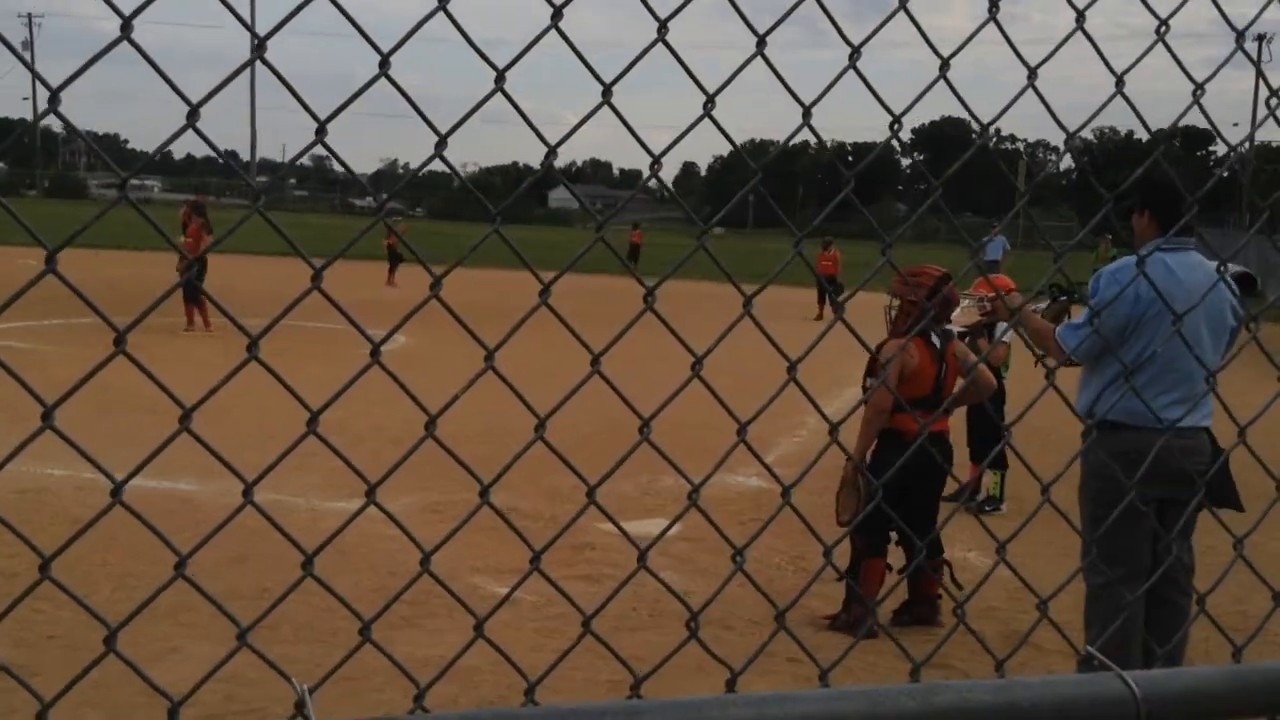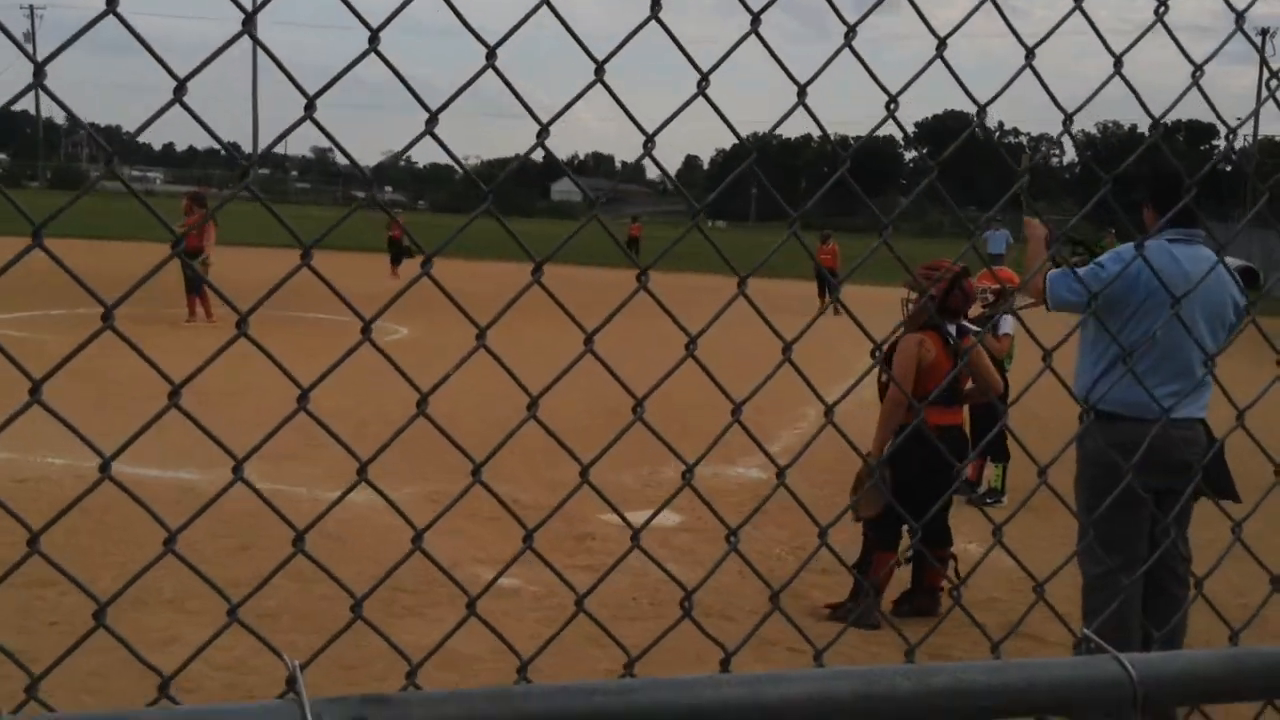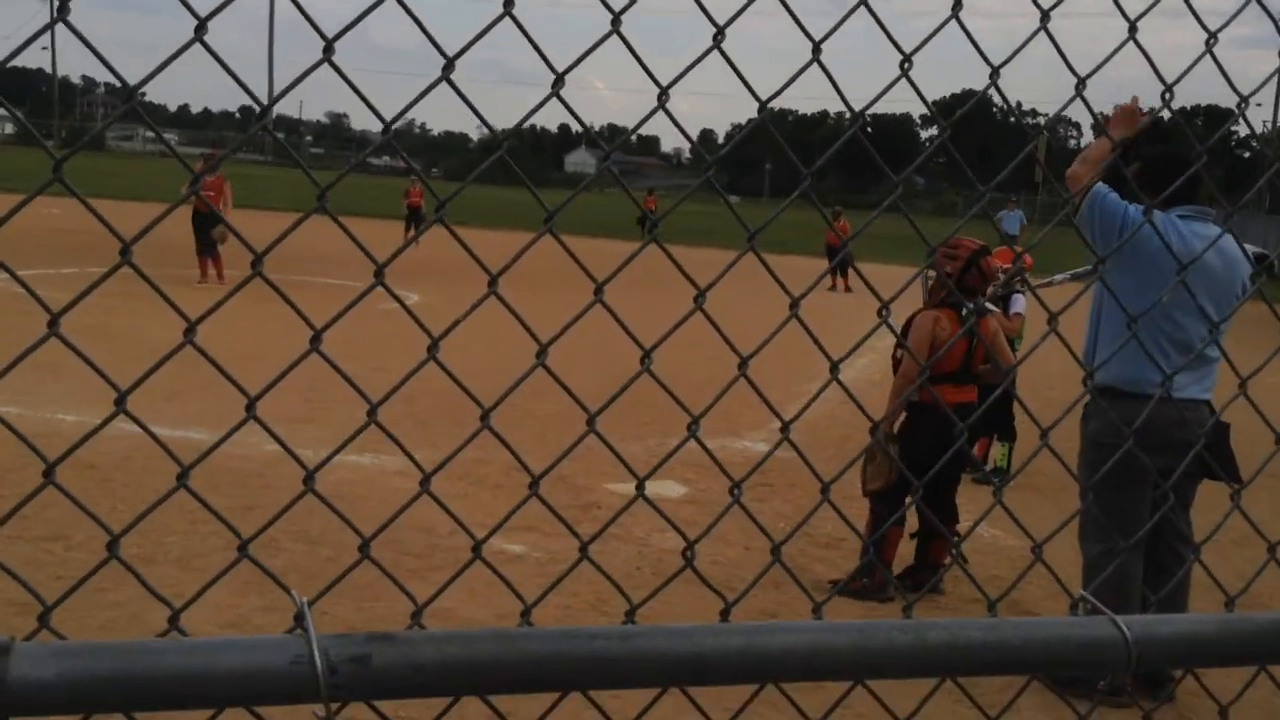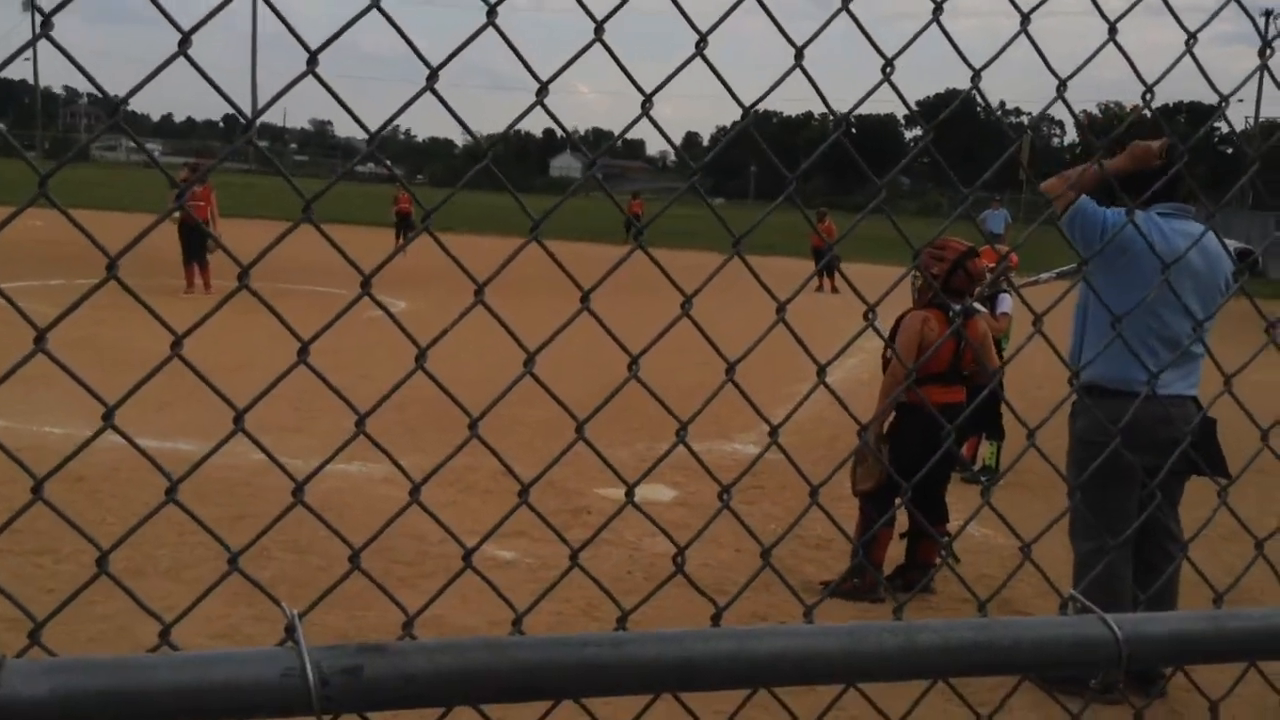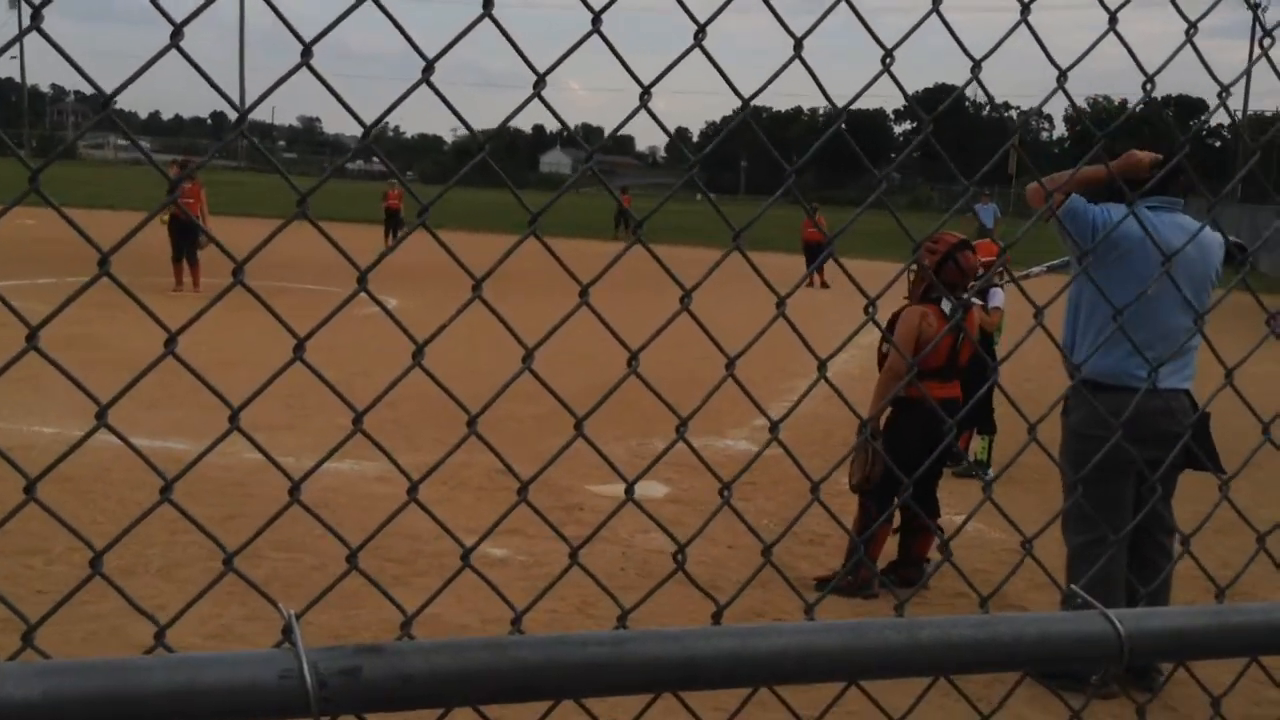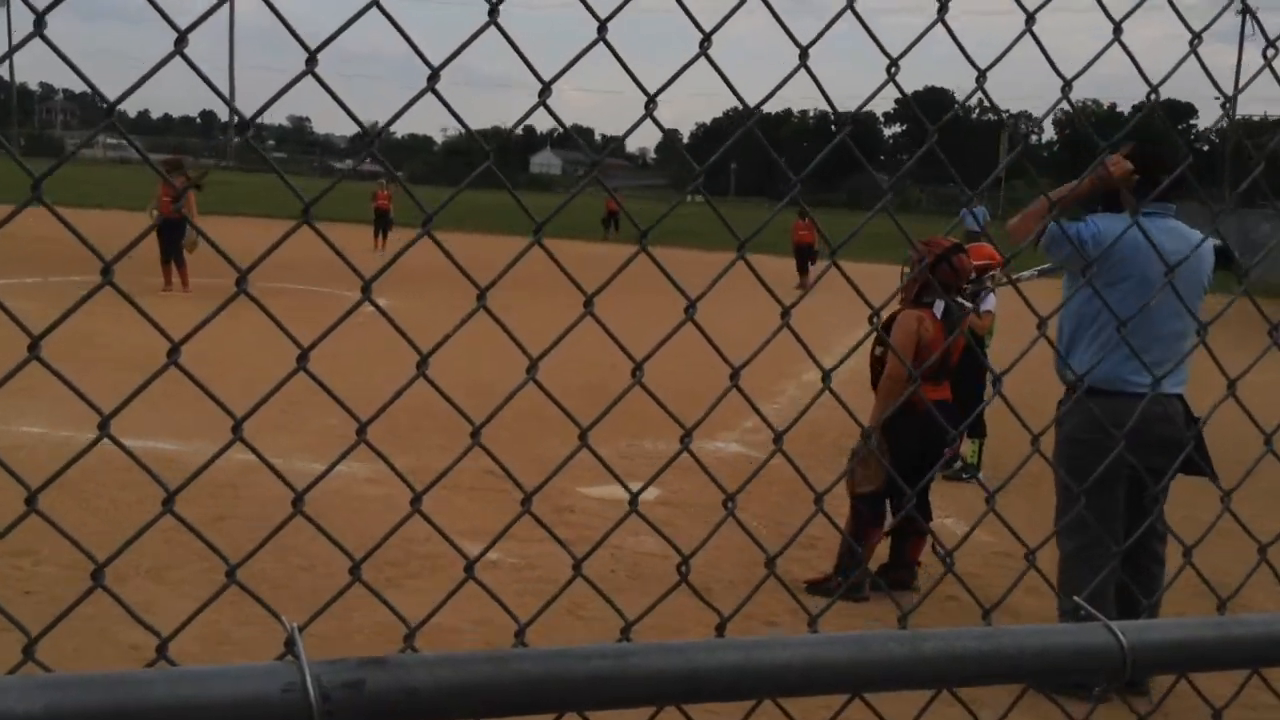
dt=0.4s
person 1, frame 1
left shoulder: (1125, 276)
right shoulder: (1221, 285)
left elbow: (1067, 349)
right elbow: (1209, 359)
left wrist: (1019, 310)
left hip: (1123, 445)
right hip: (1191, 447)
left knee: (1114, 576)
right knee: (1172, 575)
person 1, frame 2
left shoulder: (1130, 262)
right shoulder: (1225, 278)
left elbow: (1044, 288)
left wrist: (1037, 240)
left hip: (1120, 434)
right hip: (1187, 437)
left knee: (1112, 566)
right knee: (1169, 563)
person 1, frame 3
left shoulder: (1136, 232)
right shoulder: (1234, 255)
left elbow: (1079, 179)
left wrist: (1117, 134)
left hip: (1125, 411)
right hip: (1191, 416)
left knee: (1113, 541)
right knee: (1171, 542)
left ankle: (1106, 670)
right ankle: (1155, 668)
person 1, frame 4
left shoulder: (1118, 233)
right shoulder: (1216, 251)
left elbow: (1054, 191)
left wrist: (1120, 163)
left hip: (1112, 410)
right hip: (1178, 414)
left knee: (1103, 542)
right knee: (1159, 541)
left ankle: (1098, 669)
right ankle: (1147, 665)
person 1, frame 5
left shoulder: (1111, 226)
right shoulder: (1210, 242)
left elbow: (1038, 192)
left wrist: (1109, 170)
left hip: (1106, 404)
right hip: (1172, 407)
left knee: (1096, 535)
right knee: (1153, 534)
left ankle: (1092, 662)
right ankle: (1142, 658)
person 1, frame 6
left shoulder: (1105, 234)
right shoulder: (1201, 249)
left elbow: (1020, 229)
left wrist: (1088, 184)
left hip: (1099, 409)
right hip: (1165, 413)
left knee: (1088, 539)
right knee: (1144, 538)
person 2, frame 1
left shoulder: (897, 348)
right shoulder: (951, 347)
left elbow: (879, 406)
right elbow: (986, 384)
left wrist: (857, 454)
left hip: (898, 448)
right hip: (937, 448)
left knee: (871, 528)
right knee: (922, 527)
left ankle: (859, 612)
right ankle: (925, 604)
person 2, frame 2
left shoulder: (915, 342)
right shoulder: (967, 342)
left elbow: (896, 400)
right elbow: (993, 387)
left wrist: (876, 450)
left hip: (917, 442)
right hip: (952, 441)
left knee: (884, 519)
right knee: (933, 520)
left ankle: (864, 603)
right ankle: (926, 595)
person 2, frame 3
left shoulder: (931, 319)
right shoulder: (986, 322)
left elbow: (908, 375)
right elbow: (1006, 366)
left wrist: (885, 423)
left hip: (929, 417)
right hip: (964, 417)
left knee: (888, 492)
right knee: (941, 495)
left ankle: (874, 576)
right ankle: (928, 571)
person 2, frame 4
left shoulder: (919, 319)
right shoulder: (974, 322)
left elbow: (897, 376)
right elbow: (990, 369)
left wrist: (875, 424)
left hip: (917, 417)
right hip: (953, 416)
left knee: (879, 493)
right knee: (930, 496)
left ankle: (865, 577)
right ankle: (919, 571)
person 2, frame 5
left shoulder: (916, 314)
right shoulder: (968, 315)
left elbow: (894, 370)
left wrist: (872, 418)
left hip: (914, 411)
right hip: (948, 410)
left knee: (878, 489)
right knee: (923, 490)
left ankle: (859, 573)
right ankle: (911, 566)
person 2, frame 6
left shoulder: (912, 317)
right shoulder: (955, 317)
left elbow: (895, 376)
left wrist: (874, 425)
left hip: (908, 414)
right hip: (939, 413)
left knee: (869, 491)
right knee: (913, 493)
left ankle: (850, 576)
right ankle: (902, 569)
person 3, frame 1
left shoulder: (1002, 326)
right shoulder: (982, 325)
left elbow: (996, 359)
left wrist: (978, 337)
right wrist: (964, 336)
left hip: (992, 391)
left knee: (993, 442)
right knee: (975, 441)
left ankle: (996, 497)
right ankle: (972, 488)
person 3, frame 2
left shoulder: (1005, 318)
right shoulder: (985, 318)
left elbow: (1001, 351)
left wrist: (982, 330)
right wrist: (967, 327)
left knee: (995, 435)
right knee: (978, 433)
left ankle: (997, 490)
right ankle: (974, 480)
person 3, frame 3
left shoulder: (1016, 298)
right shoulder: (996, 296)
left elbow: (1013, 330)
left wrist: (992, 309)
right wrist: (982, 305)
left knee: (1002, 415)
right knee: (983, 411)
left ankle: (1002, 468)
right ankle: (980, 458)
person 3, frame 4
left shoulder: (1003, 297)
right shoulder: (983, 295)
left elbow: (1000, 330)
left wrist: (979, 309)
left knee: (990, 414)
right knee: (971, 410)
left ankle: (991, 468)
right ankle: (969, 458)
person 3, frame 5
left shoulder: (994, 292)
right shoulder: (976, 288)
left elbow: (992, 324)
left wrist: (971, 304)
left hip: (984, 357)
left knee: (982, 408)
right knee: (963, 405)
left ankle: (983, 463)
right ankle: (961, 452)
person 3, frame 6
left shoulder: (986, 295)
right shoulder: (968, 292)
left elbow: (983, 328)
left hip: (975, 361)
right hip: (959, 357)
left knee: (973, 410)
right knee: (955, 406)
left ankle: (973, 466)
right ankle: (952, 456)
